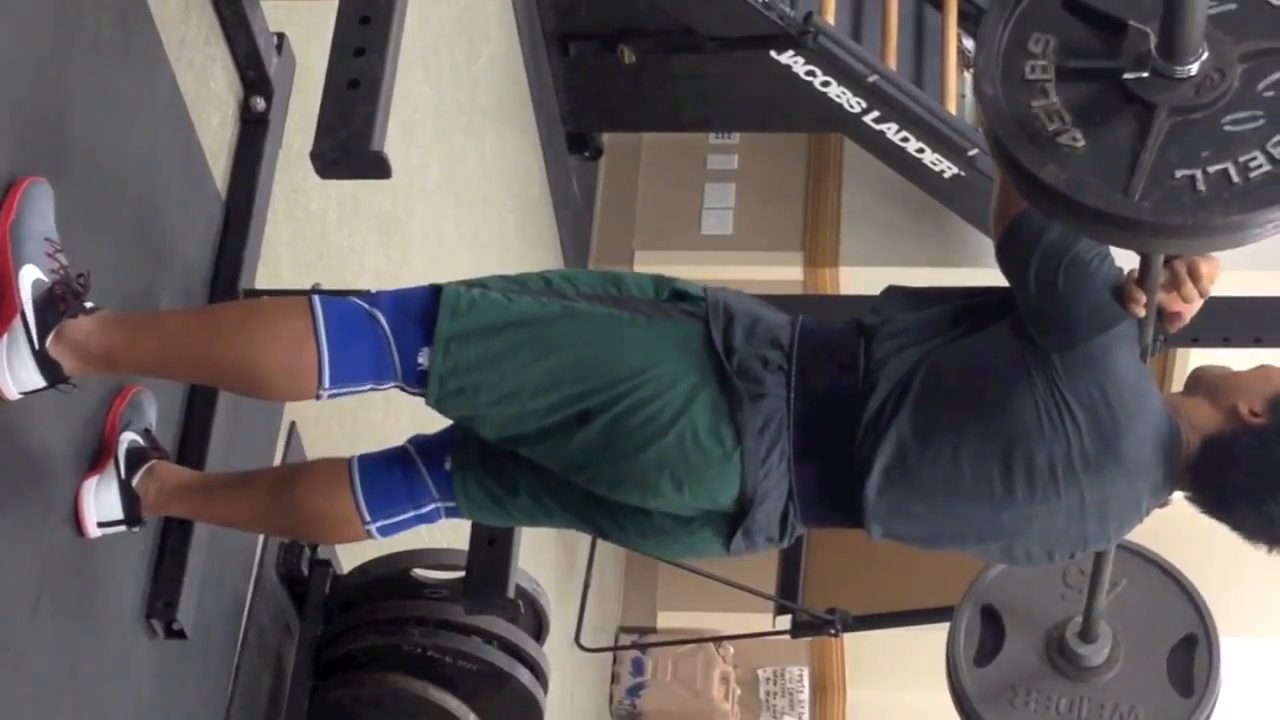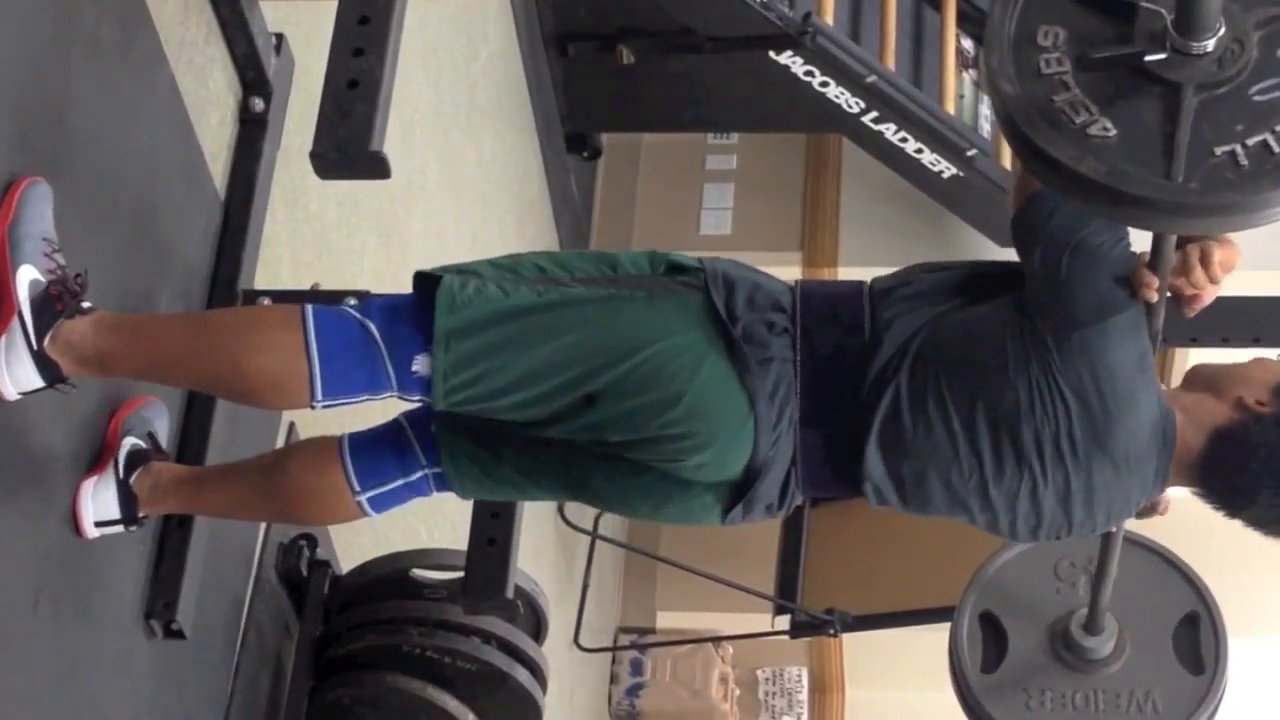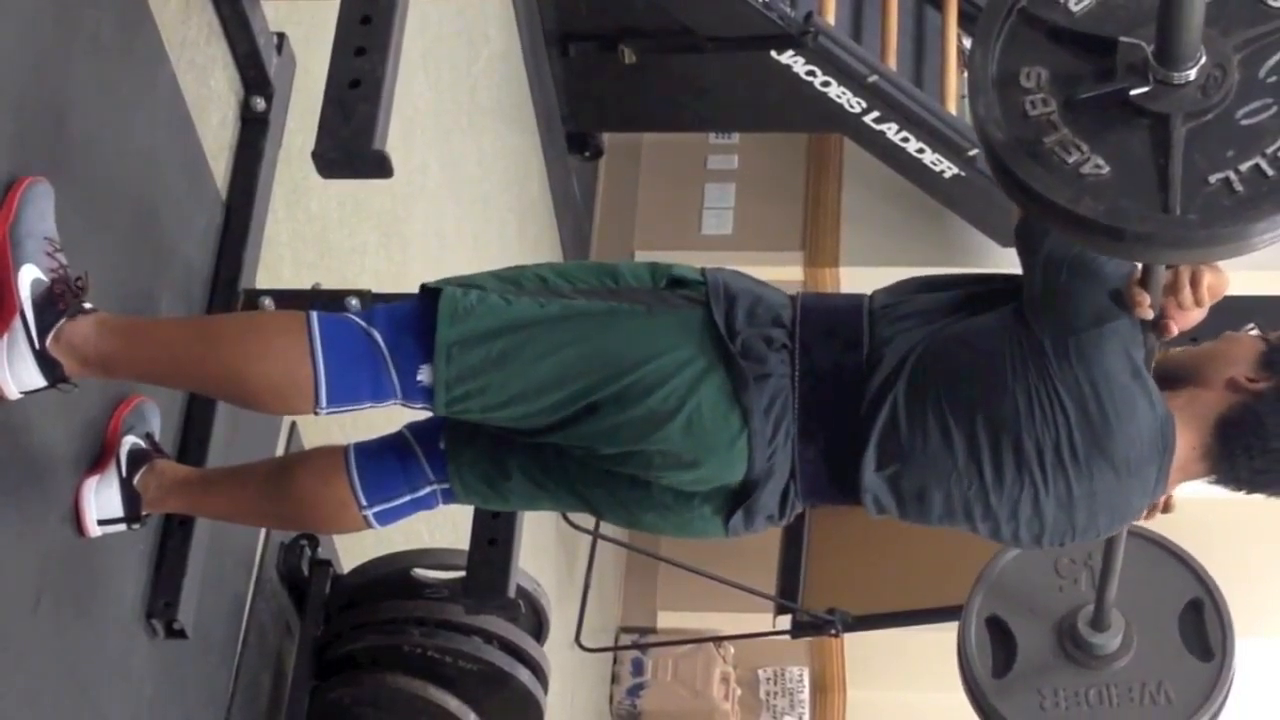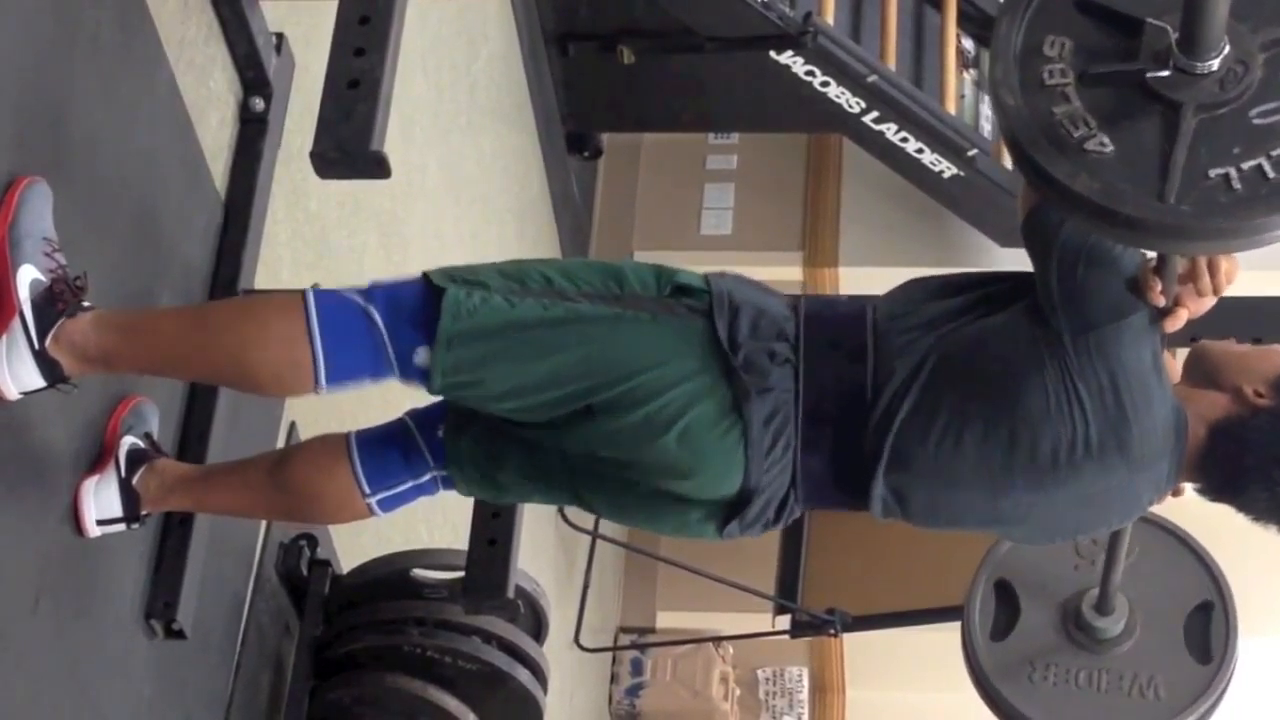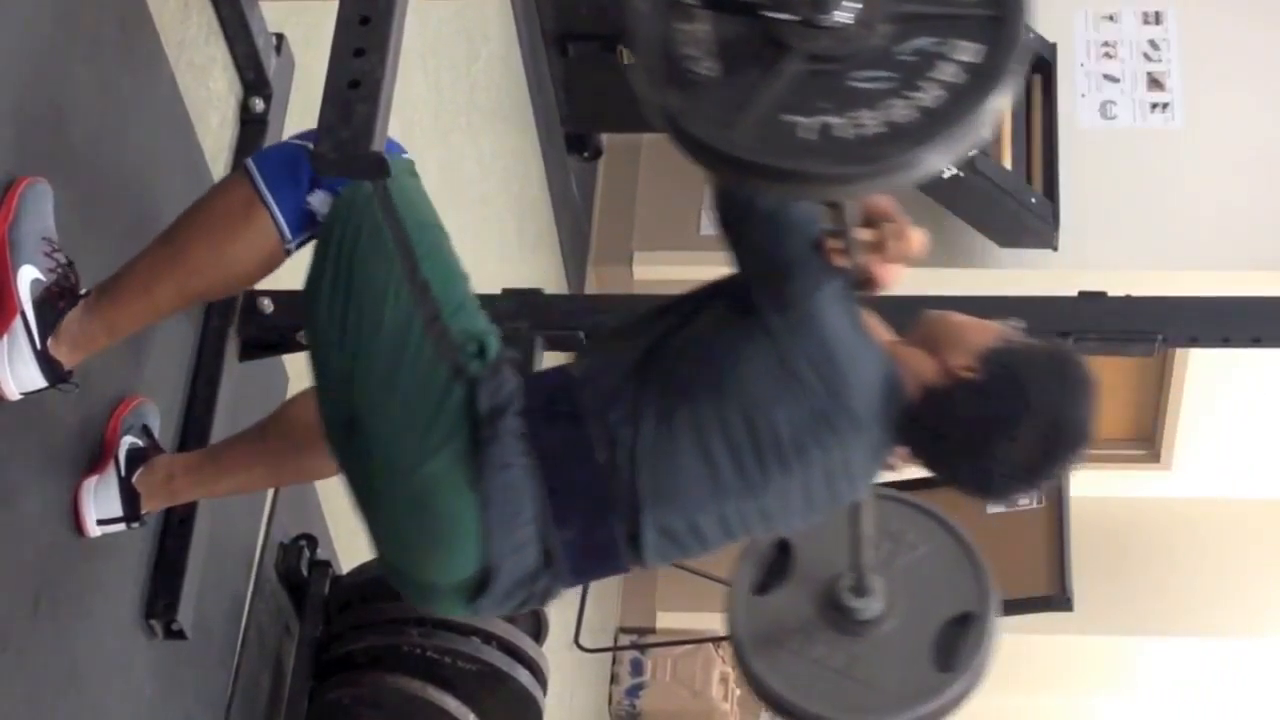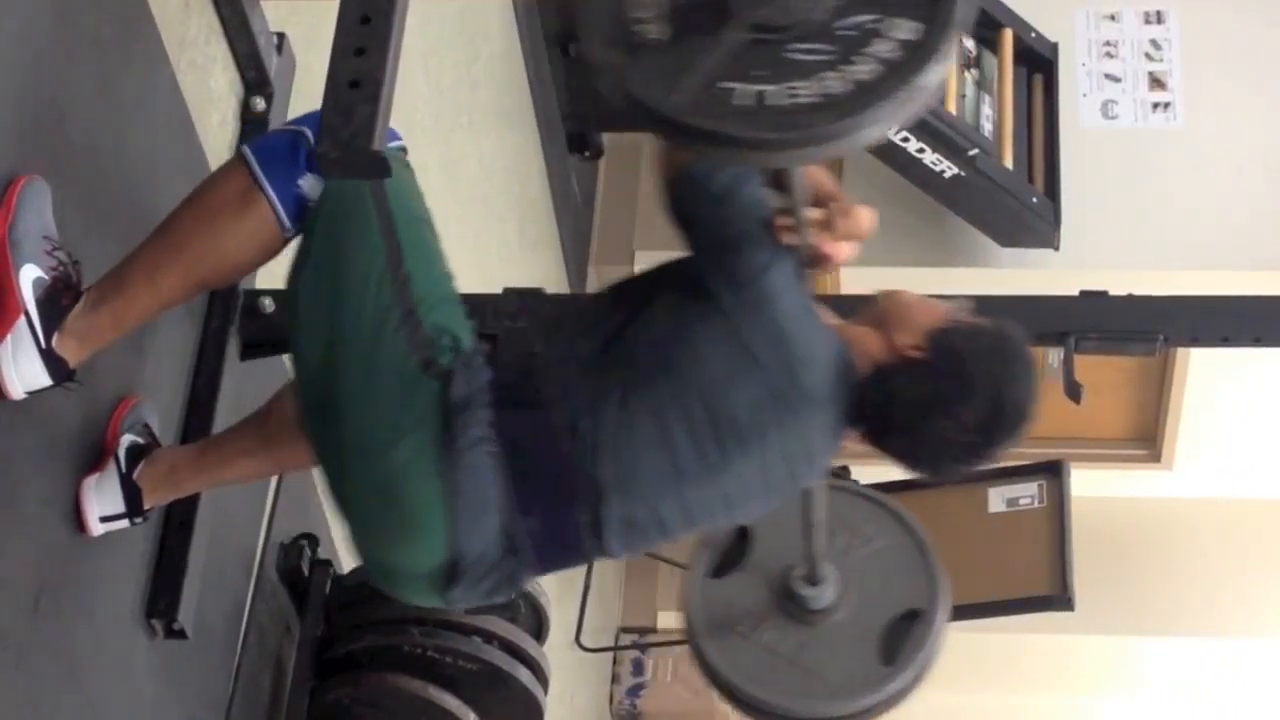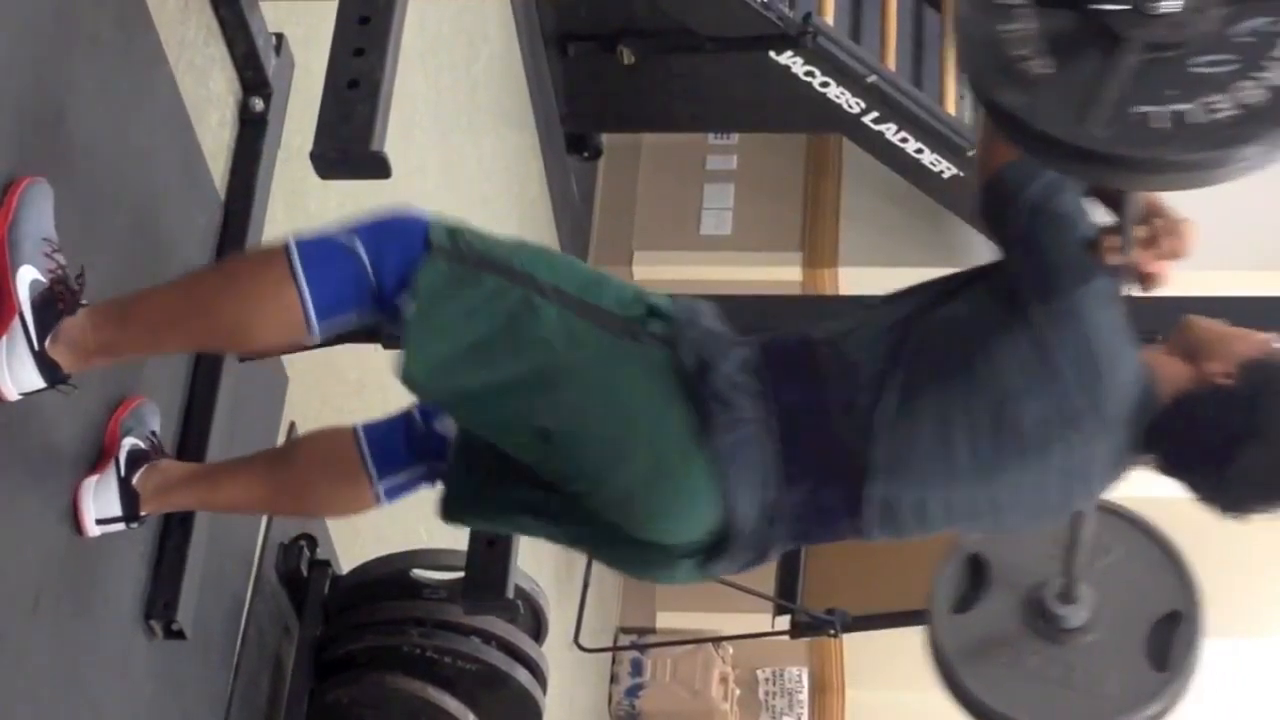
dt=0.7s
person 1, frame 1
left shoulder: (1099, 373)
right shoulder: (1107, 508)
left elbow: (1023, 182)
left hip: (712, 396)
right hip: (735, 496)
left knee: (372, 337)
right knee: (411, 482)
right ankle: (150, 485)
person 1, frame 2
left shoulder: (1104, 360)
right shoulder: (1108, 495)
right wrist: (1170, 279)
left hip: (716, 362)
right hip: (737, 464)
left knee: (359, 351)
right knee: (400, 458)
right ankle: (150, 486)
person 1, frame 3
left shoulder: (1099, 375)
right shoulder: (1113, 497)
left wrist: (1136, 294)
right hip: (736, 480)
left knee: (366, 355)
right knee: (406, 472)
right ankle: (152, 483)
person 1, frame 4
left shoulder: (1114, 380)
right shoulder: (1121, 484)
left elbow: (1057, 210)
left wrist: (1148, 299)
right wrist: (1161, 305)
left hip: (728, 379)
right hip: (743, 475)
left knee: (380, 327)
right knee: (423, 453)
right ankle: (154, 484)
person 1, frame 5
left shoulder: (821, 341)
right shoulder: (855, 459)
left elbow: (747, 183)
right wrist: (861, 258)
left hip: (451, 487)
right hip: (486, 563)
left knee: (345, 162)
right knee: (379, 394)
right ankle: (151, 480)
person 1, frame 6
left shoulder: (775, 323)
right shoulder: (808, 445)
left elbow: (693, 159)
right wrist: (819, 226)
left hip: (419, 475)
right hip: (457, 553)
right knee: (421, 375)
right ankle: (152, 478)
person 1, frame 7
left shoulder: (1066, 336)
right shoulder: (1074, 467)
left elbow: (1010, 167)
left hip: (689, 418)
right hip: (694, 522)
left knee: (389, 256)
right knee: (423, 445)
right ankle: (155, 485)
